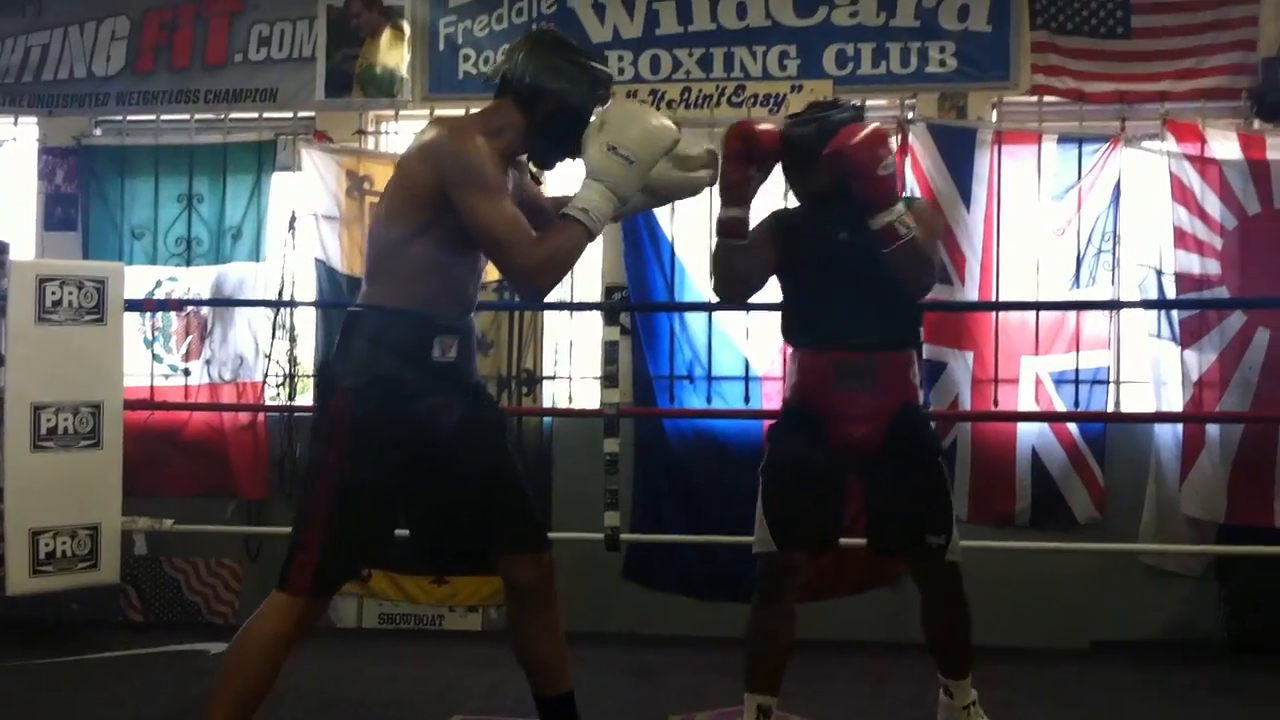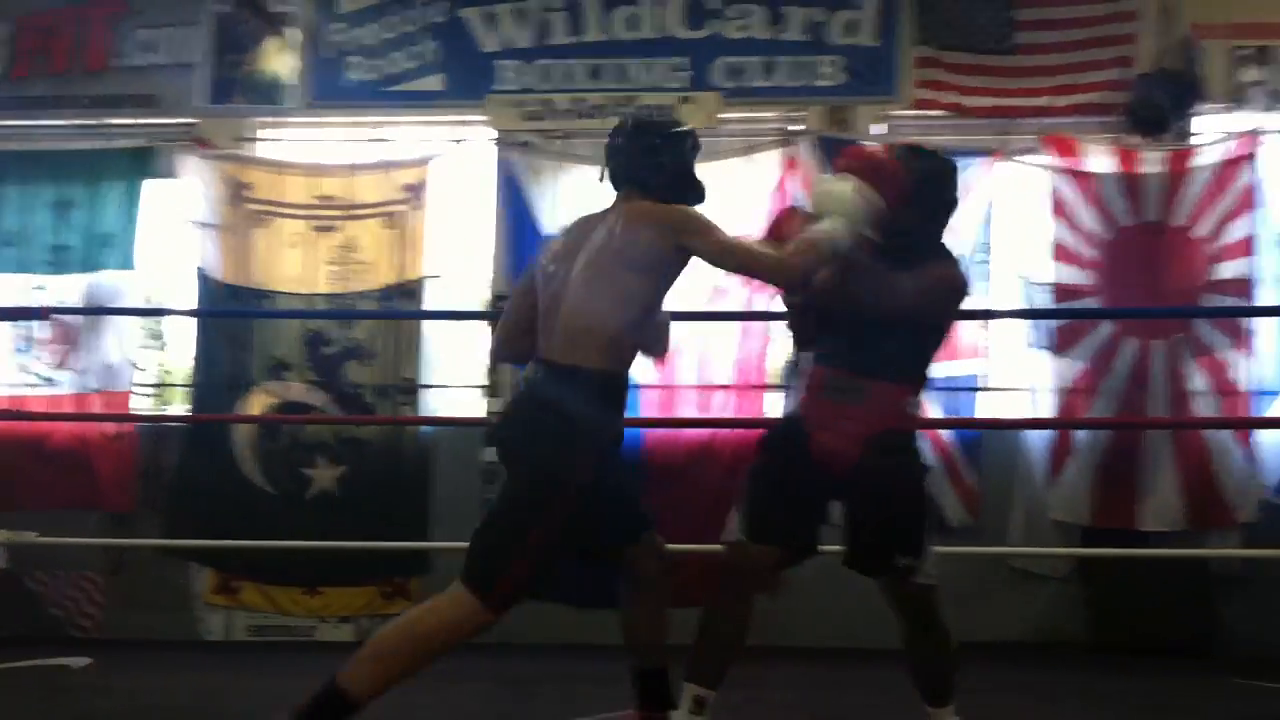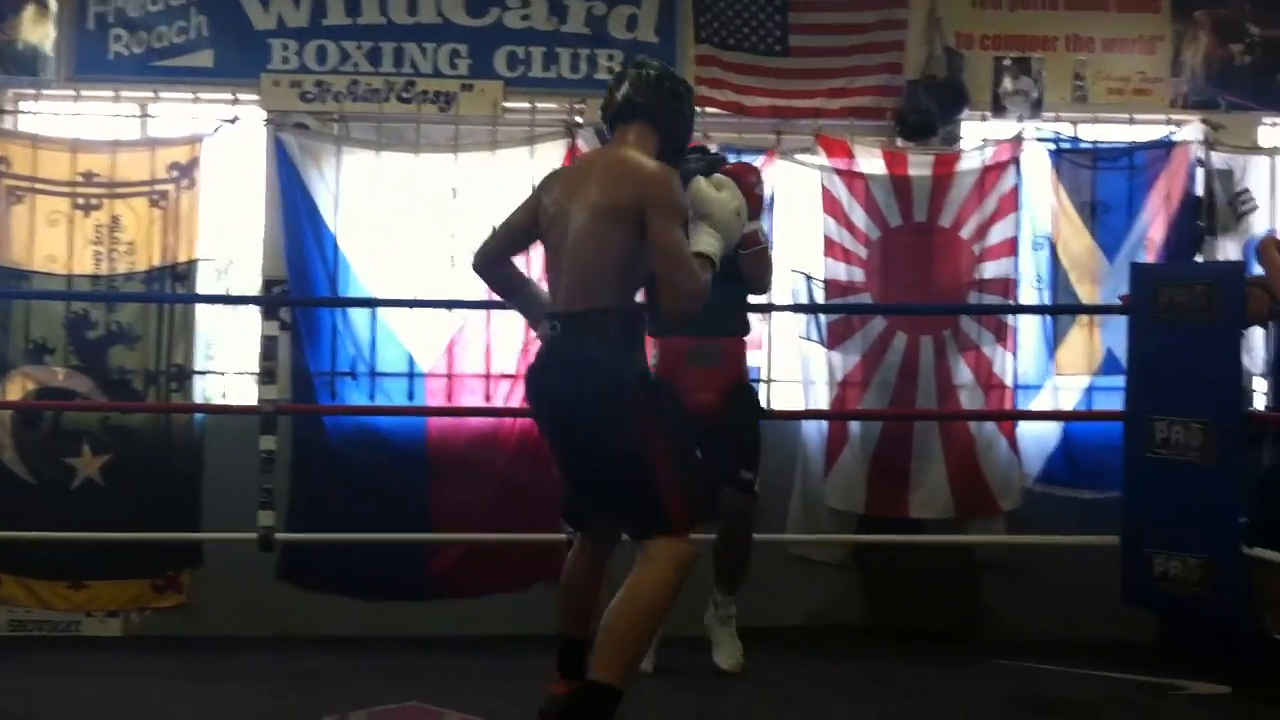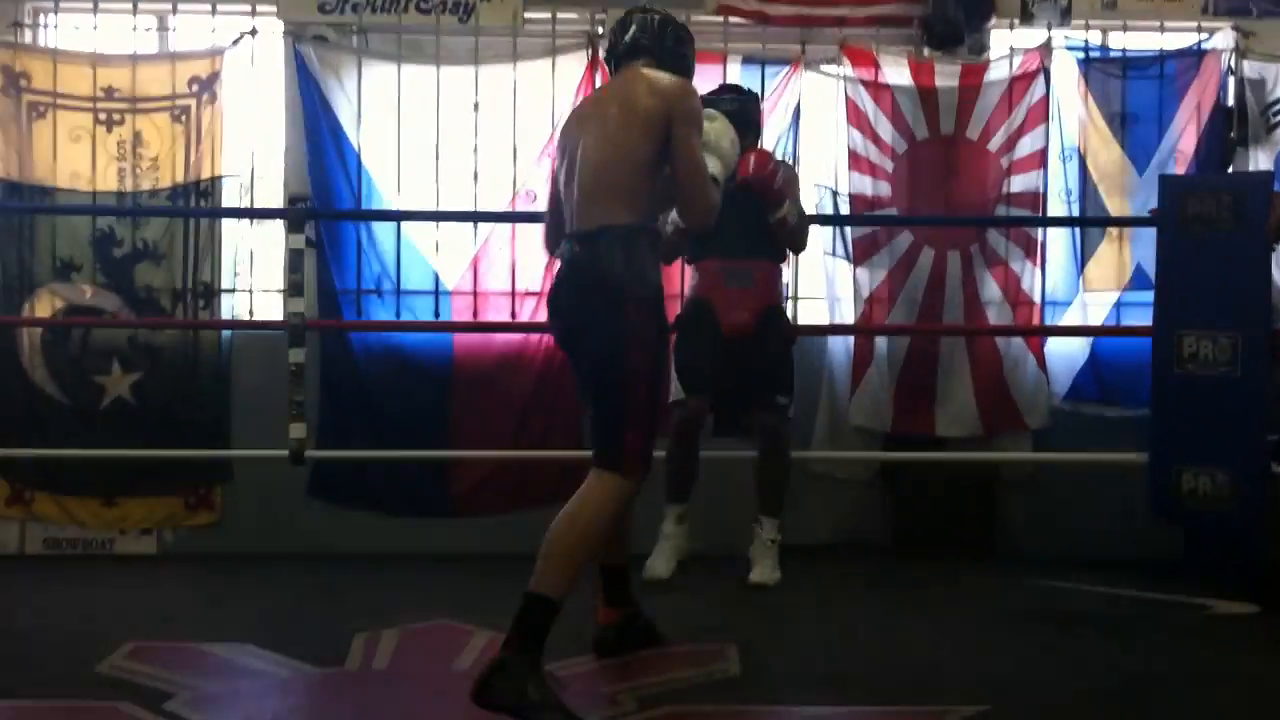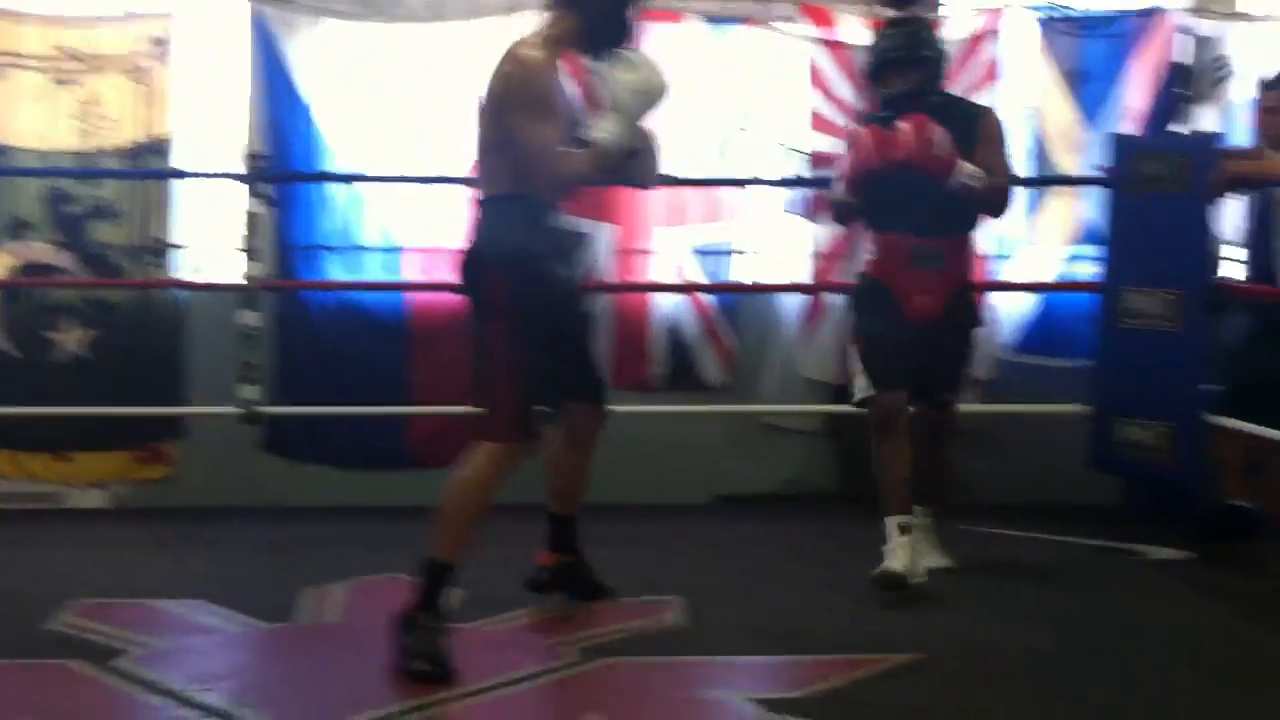
dt=1s
person 1, frame 1
left shoulder: (501, 166)
right shoulder: (458, 147)
left elbow: (551, 220)
right elbow: (532, 273)
left wrist: (645, 186)
right wrist: (605, 184)
left hip: (445, 382)
right hip: (380, 380)
left knee: (530, 568)
right knee: (307, 590)
person 1, frame 2
left shoulder: (568, 239)
right shoulder: (668, 223)
left elbow: (506, 348)
right elbow: (787, 270)
right wrist: (841, 226)
left hip: (559, 421)
right hip: (563, 427)
left knee: (645, 559)
right knee: (473, 607)
person 1, frame 3
left shoulder: (567, 176)
right shoulder: (656, 179)
left elbow: (488, 258)
right elbow: (682, 299)
right wrist: (710, 235)
left hip: (560, 367)
right hip: (606, 369)
left knee: (600, 528)
right knee: (669, 546)
person 1, frame 4
left shoulder: (581, 114)
right shoulder: (673, 92)
right elbow: (697, 213)
right wrist: (715, 164)
left hip: (576, 282)
right hip: (623, 286)
left knee: (617, 458)
right knee: (617, 468)
left ankle: (619, 612)
right ankle: (516, 658)
person 1, frame 5
left shoulder: (549, 68)
right shoulder: (530, 65)
left elbow: (558, 160)
right elbow: (550, 180)
left wrist: (621, 144)
right wrist: (616, 122)
left hip: (541, 255)
right hip: (508, 258)
left knee: (584, 404)
right knee: (504, 436)
left ankle: (560, 556)
right ankle: (423, 609)
person 2, frame 1
left shoulder: (913, 213)
right shoulder: (784, 228)
left elbow: (919, 279)
right elbow: (731, 287)
left wrist: (881, 199)
right wrist: (735, 196)
left hip: (894, 415)
right hip: (811, 416)
left knee: (937, 566)
right knee: (778, 568)
person 2, frame 2
left shoulder: (942, 276)
right shoulder: (854, 253)
left elbow: (867, 299)
right elbow: (809, 328)
left hip: (882, 444)
right hip: (808, 430)
left knee: (914, 594)
right knee: (743, 568)
person 2, frame 3
left shoulder: (738, 242)
left elbow: (760, 282)
left wrist: (750, 219)
left hip: (728, 392)
right hip: (669, 388)
left knee: (736, 507)
left ankle: (723, 615)
person 2, frame 4
left shoulder: (778, 175)
left elbow: (797, 242)
right elbow: (668, 248)
left wrist: (776, 195)
left hip: (762, 313)
right hip: (706, 310)
left knee: (772, 427)
right knee: (687, 416)
left ankle: (766, 539)
right ankle: (672, 529)
person 2, frame 5
left shoulder: (975, 121)
right shoulder: (870, 131)
left elbow: (997, 198)
right elbow: (840, 211)
left wrist: (951, 166)
right wrist: (851, 180)
left hip: (946, 289)
right hip: (884, 288)
left knee: (936, 413)
right knee: (890, 407)
left ankle: (918, 525)
right ankle: (897, 537)
